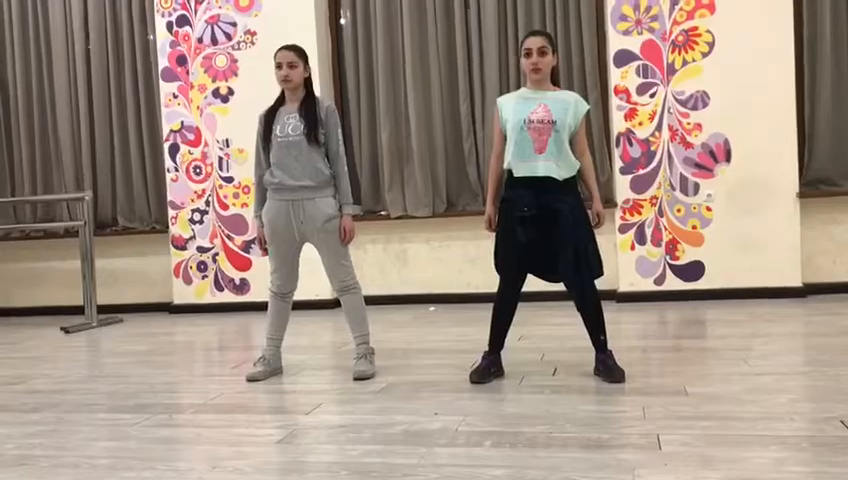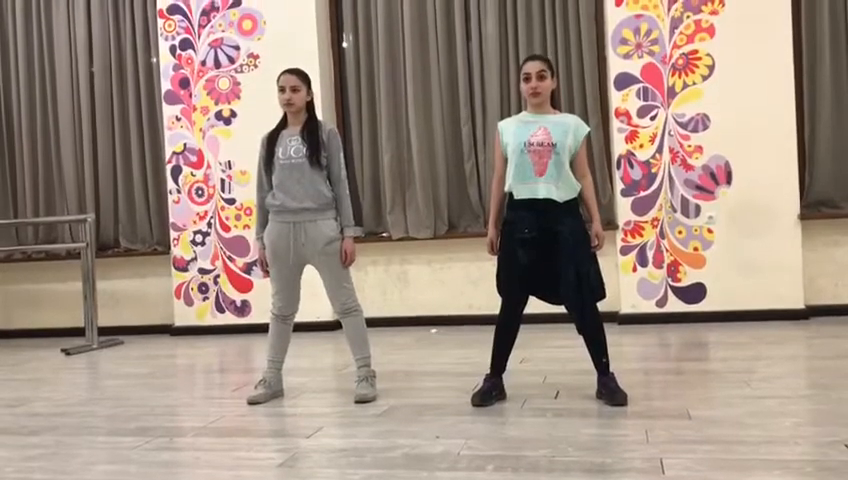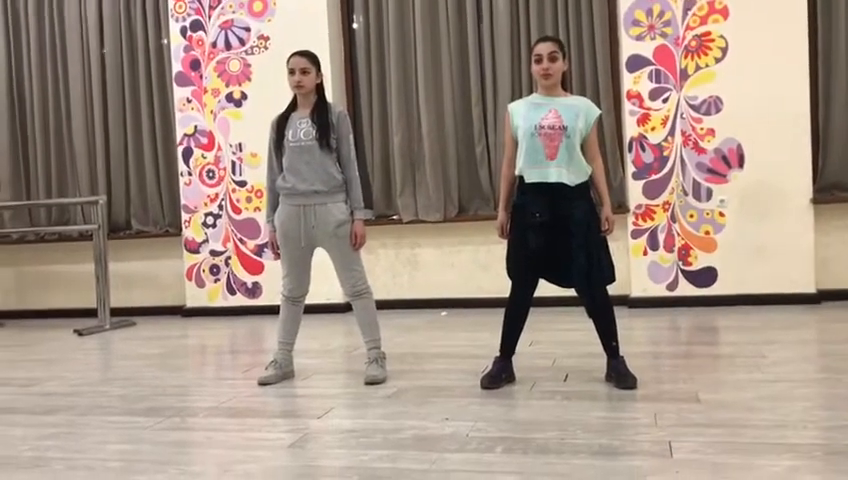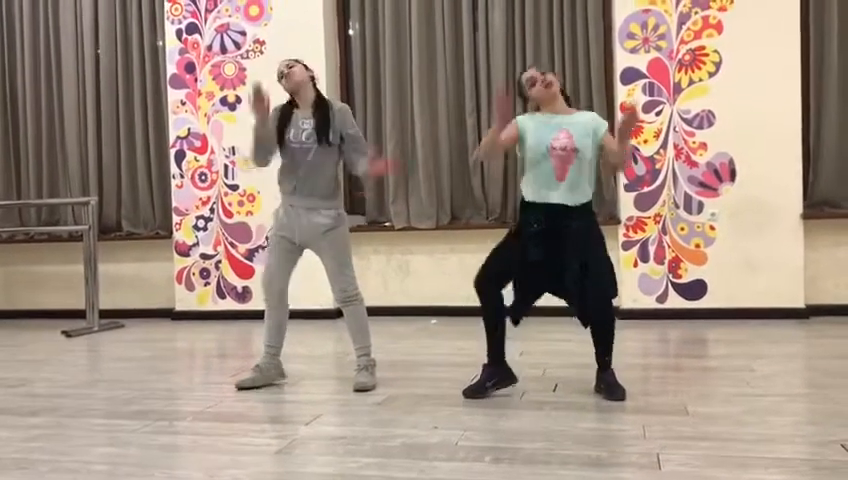
dt=1s
person 1, frame 1
left shoulder: (571, 102)
right shoulder: (506, 104)
left elbow: (582, 154)
right elbow: (498, 157)
left wrist: (596, 198)
right wrist: (490, 202)
left hip: (562, 194)
right hip: (520, 195)
left knee: (581, 279)
right knee: (510, 280)
left ankle: (603, 355)
right ankle: (492, 357)
person 1, frame 2
left shoulder: (572, 125)
right shoulder: (506, 128)
left elbow: (583, 176)
right elbow: (499, 180)
left wrist: (595, 220)
right wrist: (492, 225)
left hip: (564, 216)
right hip: (521, 217)
left knee: (583, 301)
right knee: (511, 302)
left ankle: (605, 378)
right ankle: (494, 380)
person 1, frame 3
left shoulder: (583, 108)
right shoulder: (517, 110)
left elbow: (594, 160)
right elbow: (509, 163)
left wrist: (606, 204)
right wrist: (503, 208)
left hip: (575, 200)
right hip: (532, 201)
left knee: (593, 285)
right knee: (521, 286)
left ankle: (615, 361)
right ankle: (503, 362)
person 1, frame 4
left shoulder: (590, 122)
right shoulder: (525, 124)
left elbow: (619, 162)
right elbow: (486, 153)
left wrist: (625, 134)
right wrist: (500, 122)
left hip: (577, 219)
right hip: (534, 218)
left knee: (598, 298)
right knee: (487, 282)
left ankle: (605, 372)
right ankle: (496, 369)
person 2, frame 1
left shoulder: (323, 111)
right shoulder: (268, 117)
left elbow: (339, 161)
right elbow: (261, 169)
left wrist: (347, 210)
right wrist: (258, 217)
left hip: (320, 204)
right hip: (279, 208)
left knee: (344, 280)
right knee: (281, 286)
left ankle: (364, 351)
right ankle: (271, 355)
person 2, frame 2
left shoulder: (325, 134)
right shoulder: (270, 141)
left elbow: (340, 184)
right elbow: (263, 191)
left wrist: (348, 232)
right wrist: (260, 239)
left hip: (321, 227)
right hip: (281, 230)
left knee: (346, 303)
right knee: (282, 308)
left ankle: (365, 374)
right ankle: (272, 377)
person 2, frame 3
left shoulder: (335, 116)
right shoulder: (280, 123)
left elbow: (350, 166)
right elbow: (273, 174)
left wrist: (359, 214)
right wrist: (271, 222)
left hip: (331, 209)
right hip: (291, 212)
left knee: (355, 285)
right knee: (292, 290)
left ankle: (375, 355)
right ankle: (283, 359)
person 2, frame 4
left shoulder: (337, 113)
right shoulder: (281, 117)
left elbow: (357, 156)
right elbow: (261, 158)
left wrist: (369, 166)
right wrist: (261, 118)
left hip: (326, 215)
right hip: (288, 214)
left knee: (346, 291)
right knee: (272, 287)
left ankle: (365, 363)
right ankle: (270, 363)
